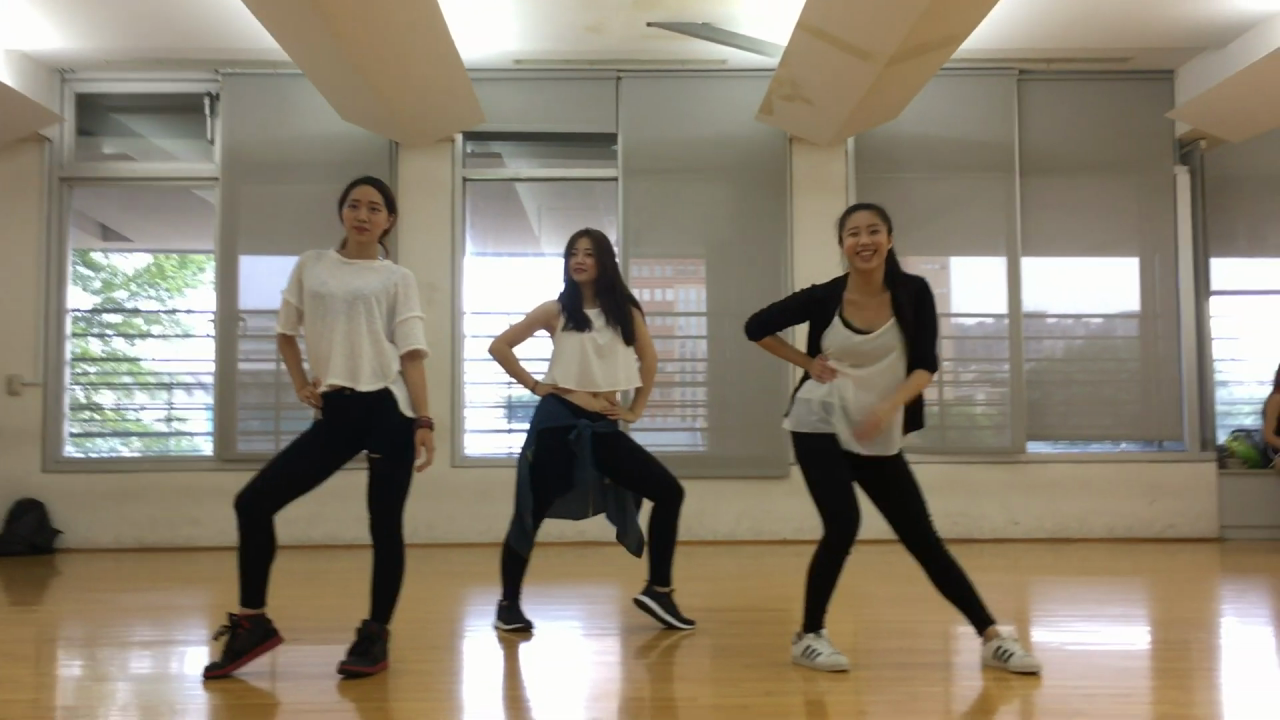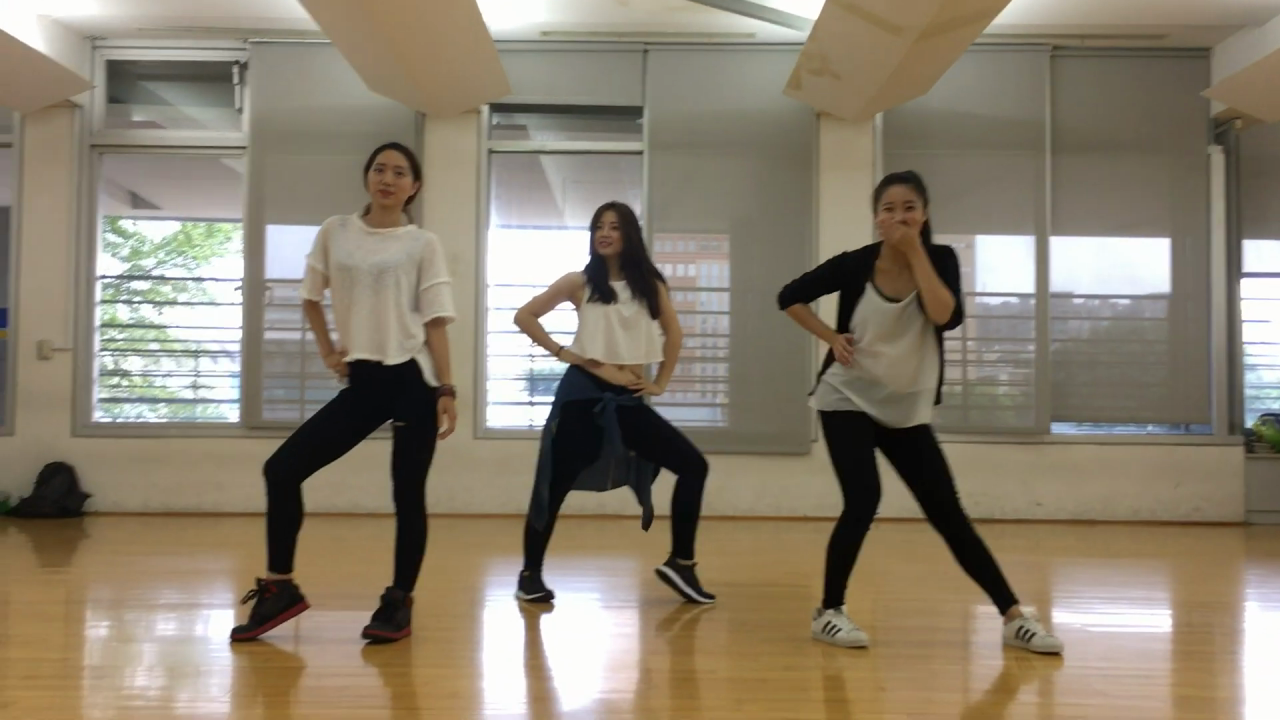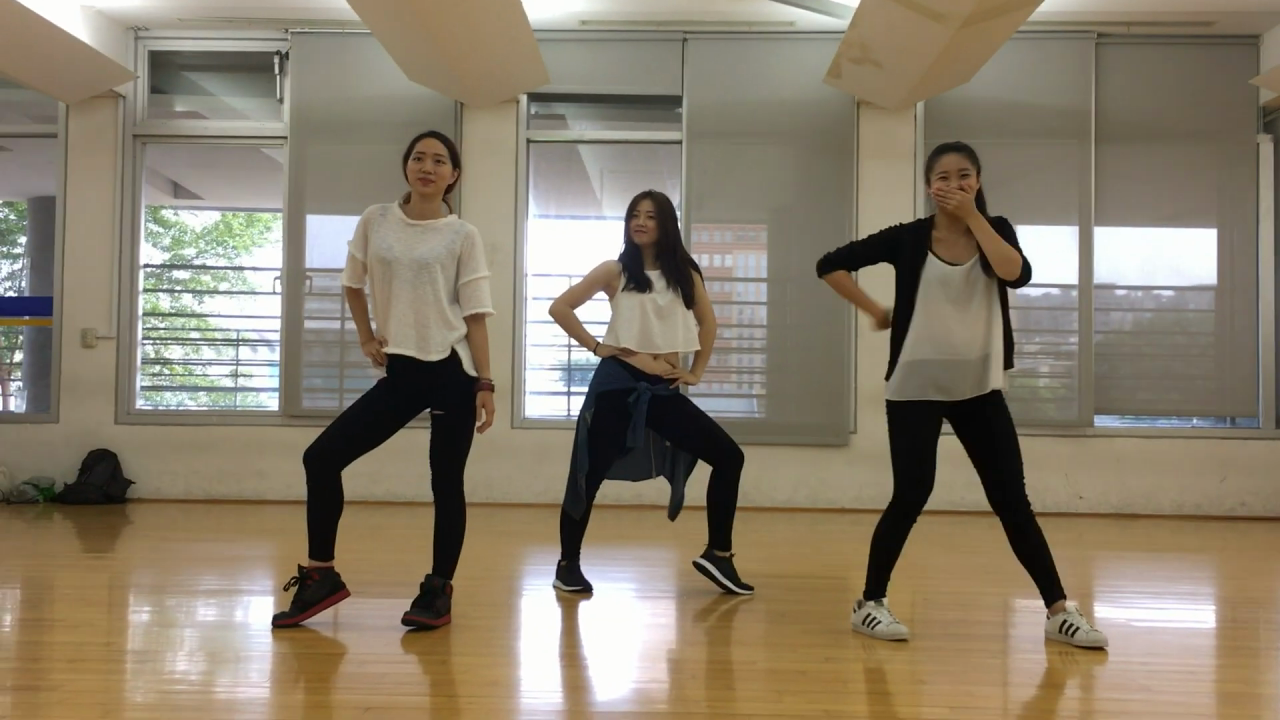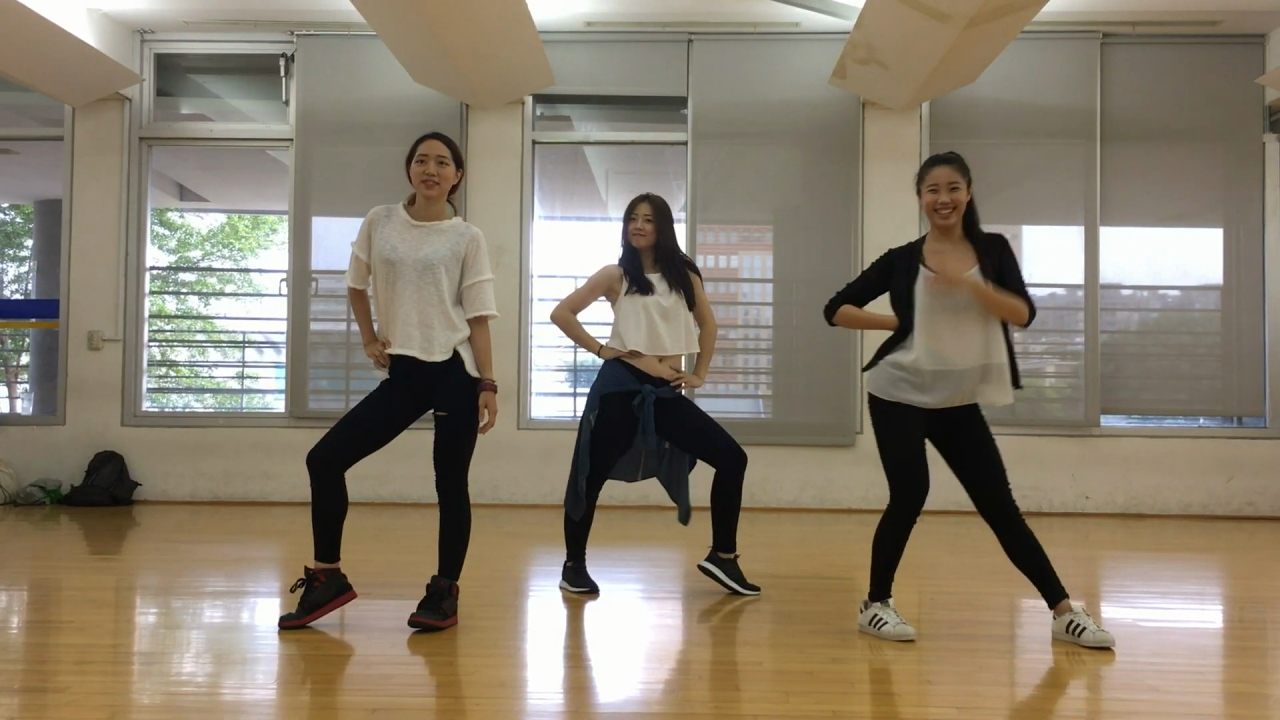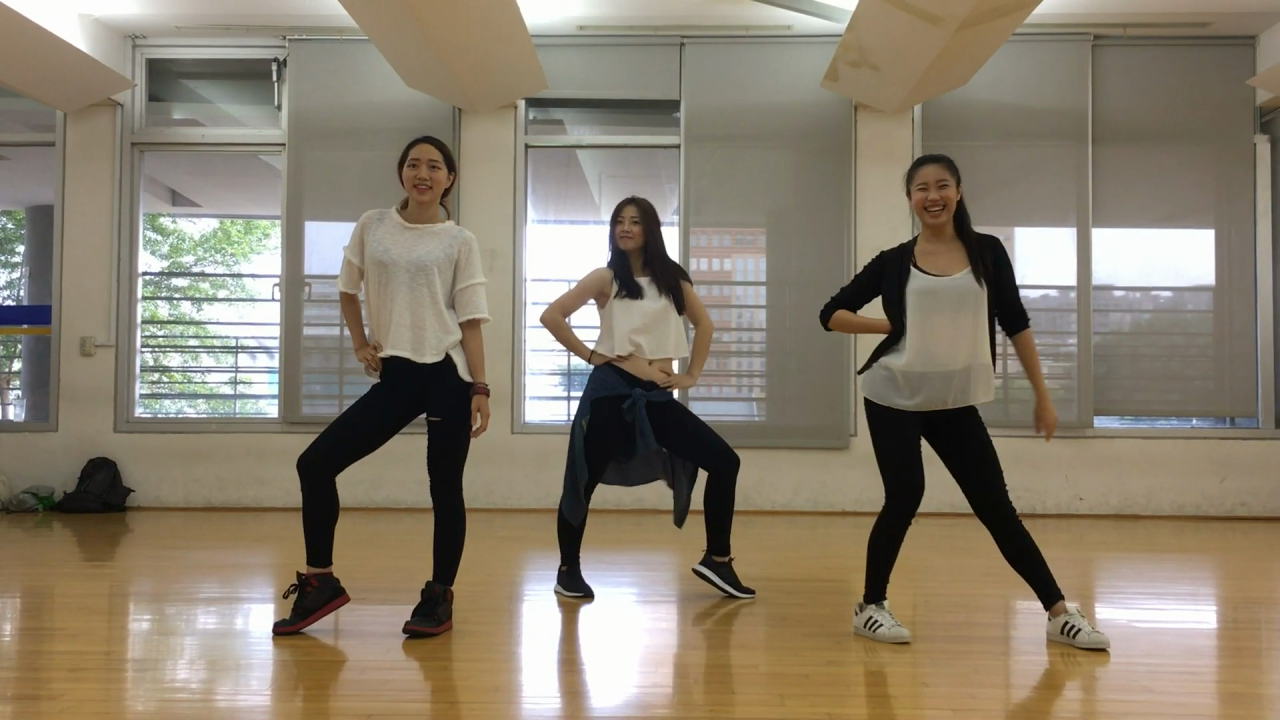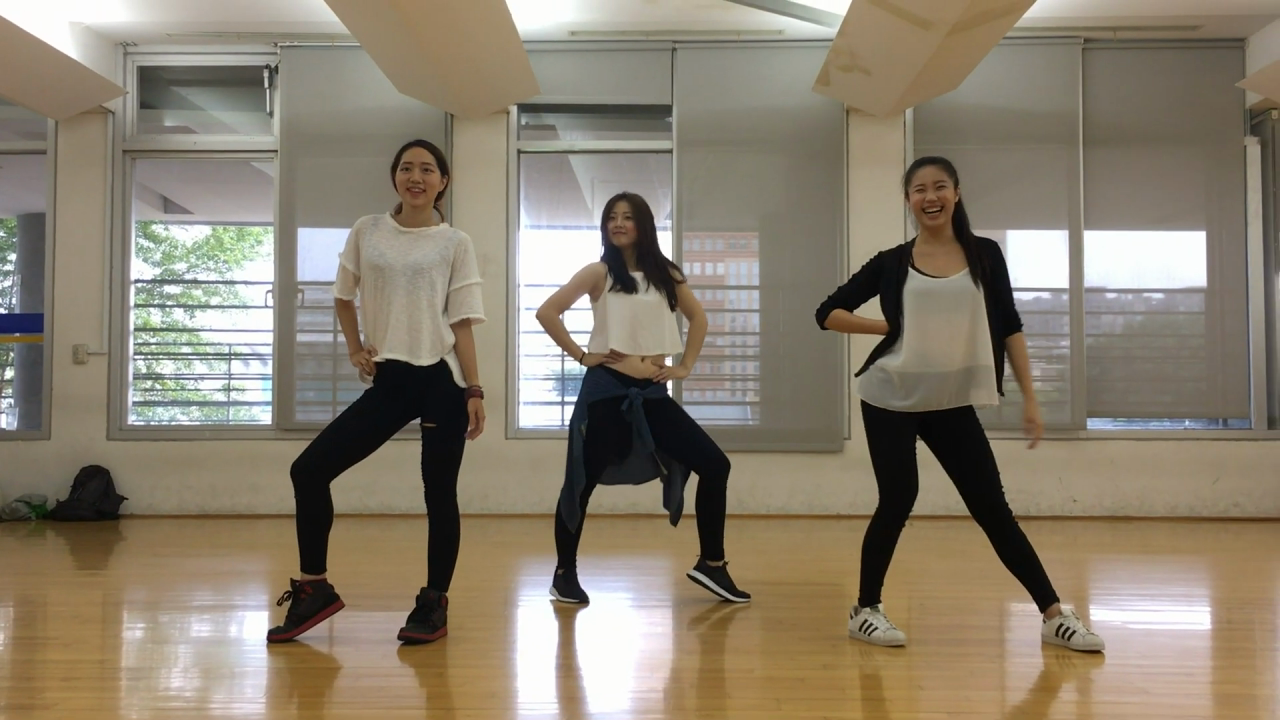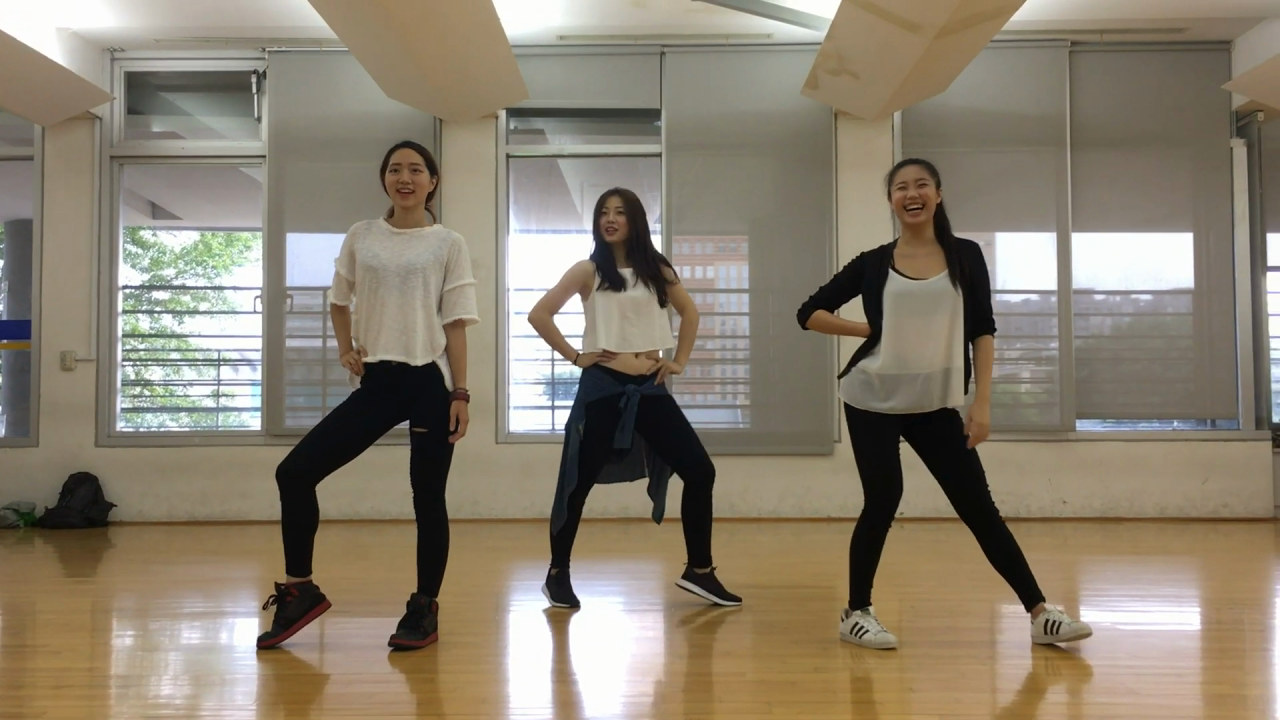
dt=0.4s
person 1, frame 1
left shoulder: (397, 278)
right shoulder: (311, 266)
left elbow: (411, 354)
right elbow: (286, 332)
left wrist: (424, 421)
right wrist: (301, 386)
left hip: (388, 410)
right hip: (335, 413)
left knee: (384, 523)
right knee: (253, 502)
left ankle: (375, 634)
right ankle: (252, 622)
person 1, frame 2
left shoulder: (423, 245)
right shoulder: (335, 232)
left elbow: (435, 322)
right elbow: (312, 298)
left wrist: (447, 390)
right wrist: (328, 353)
left hip: (413, 380)
right hip: (361, 381)
left knee: (408, 491)
right knee: (282, 469)
left ankle: (399, 601)
right ankle: (280, 588)
person 1, frame 3
left shoulder: (463, 236)
right shoulder: (375, 221)
left elbow: (474, 316)
right elbow: (353, 285)
left wrist: (485, 384)
right wrist: (367, 340)
left hip: (452, 371)
right hip: (399, 372)
left knee: (446, 481)
right knee: (321, 457)
left ankle: (438, 589)
right ankle: (322, 575)
person 1, frame 4
left shoulder: (467, 238)
right shoulder: (379, 223)
left elbow: (478, 317)
right elbow: (357, 286)
left wrist: (488, 385)
right wrist: (369, 341)
left hip: (455, 373)
right hip: (402, 374)
left knee: (450, 482)
right knee: (325, 459)
left ankle: (444, 591)
right ankle: (328, 577)
person 1, frame 5
left shoulder: (460, 242)
right shoulder: (372, 226)
left elbow: (471, 321)
right elbow: (348, 290)
left wrist: (480, 388)
right wrist: (360, 345)
left hip: (447, 375)
right hip: (394, 377)
left knee: (445, 486)
right knee: (316, 463)
left ankle: (440, 597)
right ankle: (321, 581)
person 1, frame 6
left shoulder: (455, 244)
right shoulder: (366, 232)
left elbow: (462, 322)
right elbow: (344, 297)
left wrist: (474, 391)
right wrist: (355, 350)
left hip: (441, 380)
right hip: (388, 381)
left knee: (439, 491)
right knee: (310, 469)
left ankle: (434, 602)
right ankle: (314, 588)
person 1, frame 7
left shoulder: (449, 244)
right shoulder: (361, 237)
left elbow: (454, 324)
right elbow: (340, 302)
left wrist: (460, 393)
right wrist: (346, 351)
left hip: (429, 382)
right hip: (376, 383)
left knee: (427, 495)
right knee: (295, 471)
left ankle: (425, 608)
right ankle: (300, 590)
person 2, frame 1
left shoulder: (913, 292)
right shoulder: (824, 297)
left elbow: (927, 366)
right elbow: (757, 327)
left wrist: (890, 407)
right wrist: (808, 363)
left hip: (878, 436)
right hip: (819, 425)
left knee: (922, 537)
right knee: (842, 526)
left ankle: (992, 638)
right ankle: (809, 636)
person 2, frame 2
left shoulder: (940, 260)
right shoulder: (855, 264)
left elbow: (946, 316)
right elbow: (790, 297)
left wrist: (915, 253)
right wrist: (832, 338)
left hip: (907, 410)
right hip: (847, 401)
left knee: (948, 513)
right knee: (862, 502)
left ankle: (1014, 616)
right ankle: (829, 611)
person 2, frame 3
left shoulder: (995, 230)
right shoulder: (908, 238)
left elbow: (1016, 273)
right elbow: (830, 265)
left wrist: (972, 215)
right wrist: (877, 310)
left hip: (979, 389)
right hip: (915, 388)
left knee: (1012, 499)
right knee: (912, 493)
left ankle: (1059, 611)
right ankle: (870, 603)
person 2, frame 4
left shoulder: (993, 250)
right shoulder: (901, 260)
left elbow: (1023, 312)
right elbow: (836, 309)
left wrist: (969, 284)
right wrist: (897, 321)
left hip: (959, 401)
right hip: (898, 394)
left knee: (1000, 505)
right knee: (909, 494)
left ankle: (1064, 611)
right ankle: (876, 603)
person 2, frame 5
left shoulder: (986, 252)
right shoulder: (893, 262)
left elbow: (1016, 324)
right elbow: (831, 314)
left wrist: (1041, 394)
right wrist: (890, 326)
left hip: (956, 403)
right hip: (894, 397)
left knee: (996, 505)
right knee: (904, 496)
left ankle: (1060, 613)
right ankle: (871, 606)
person 2, frame 6
left shoulder: (984, 254)
right shoulder: (892, 262)
left elbow: (1009, 327)
right elbow: (828, 312)
left wrist: (1029, 397)
right wrist: (887, 327)
left hip: (953, 403)
right hip: (890, 399)
left knee: (992, 507)
right knee: (897, 499)
left ankle: (1054, 616)
right ankle: (865, 610)
person 2, frame 7
left shoulder: (965, 256)
right shoulder: (872, 263)
left elbow: (982, 331)
right elbow: (809, 312)
left wrist: (981, 400)
right wrist: (867, 329)
left hip: (936, 404)
right hip: (873, 400)
left knee: (978, 506)
right knee: (882, 500)
left ankle: (1041, 613)
right ankle: (856, 612)
person 3, frame 1
left shoulder: (625, 311)
right shoulder: (555, 311)
left elbow: (648, 359)
right elbow: (499, 346)
left wrist: (636, 409)
right wrist: (534, 386)
left hip: (604, 426)
right hip: (559, 421)
left knee: (668, 492)
right knee: (531, 512)
left ankle: (658, 591)
right ankle: (509, 604)
person 3, frame 2
left shoulder: (650, 284)
right shoulder: (580, 282)
left elbow: (673, 334)
right elbow: (524, 316)
left wrist: (661, 382)
right wrist: (562, 353)
left hip: (629, 399)
right hip: (584, 393)
left knee: (693, 466)
right knee: (557, 484)
left ankle: (681, 563)
right ankle: (530, 575)
person 3, frame 3
left shoulder: (685, 273)
right shoulder: (615, 271)
left elbow: (708, 323)
right elbow: (560, 307)
left wrist: (696, 371)
right wrist: (596, 347)
left hip: (664, 389)
right hip: (618, 383)
left knee: (729, 457)
right knee: (590, 473)
left ankle: (718, 555)
right ankle: (568, 565)
person 3, frame 4
left shoulder: (684, 276)
right shoulder: (615, 274)
left elbow: (707, 326)
right elbow: (562, 313)
left wrist: (699, 373)
right wrist: (600, 349)
left hip: (667, 392)
right hip: (622, 385)
left knee: (731, 459)
right knee: (593, 473)
left ankle: (722, 557)
right ankle: (574, 565)
person 3, frame 5
left shoulder: (672, 278)
right shoulder: (605, 277)
left elbow: (704, 323)
right elbow: (552, 316)
left wrist: (692, 373)
right wrist: (589, 355)
left hip: (659, 396)
right hip: (613, 390)
left knee: (724, 462)
right knee: (585, 478)
left ankle: (717, 560)
right ankle: (569, 570)
person 3, frame 6
left shoulder: (666, 274)
right shoulder: (599, 272)
left elbow: (697, 318)
right elbow: (546, 312)
left wrist: (685, 365)
right wrist: (582, 355)
left hip: (654, 393)
right hip: (608, 390)
left knee: (715, 466)
right knee: (582, 481)
left ankle: (711, 565)
right ankle: (565, 574)
person 3, frame 7
left shoulder: (656, 269)
right shoulder: (588, 271)
left elbow: (690, 312)
right elbow: (539, 315)
left wrist: (680, 361)
right wrist: (576, 356)
left hip: (650, 389)
right hip: (604, 388)
left knee: (699, 472)
right knee: (577, 481)
left ankle: (699, 571)
right ankle: (558, 574)
